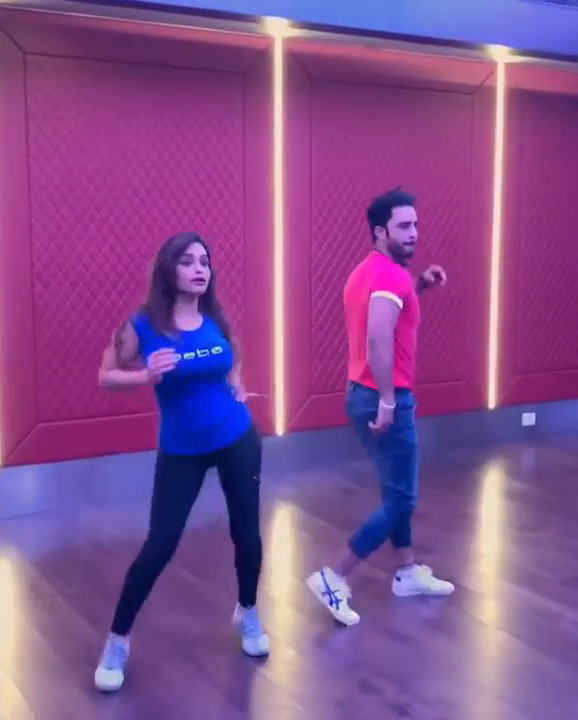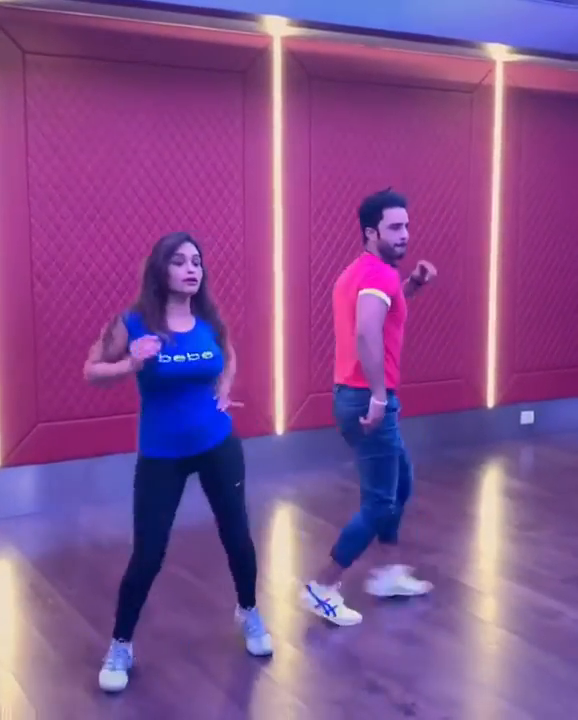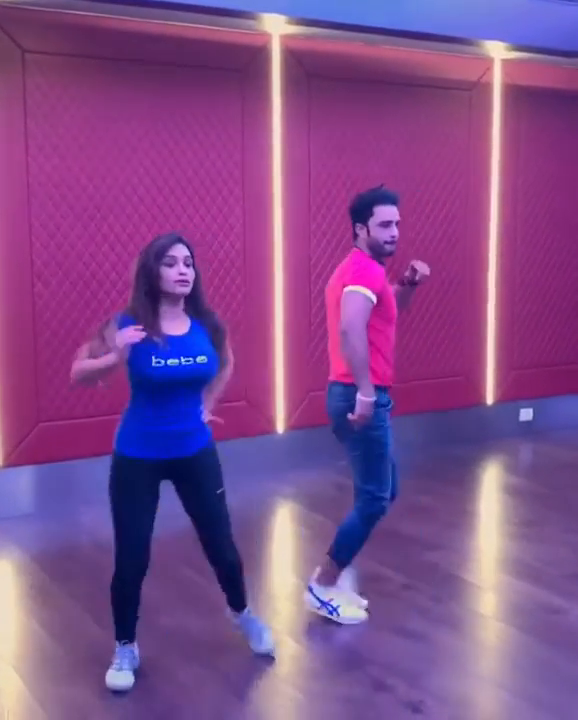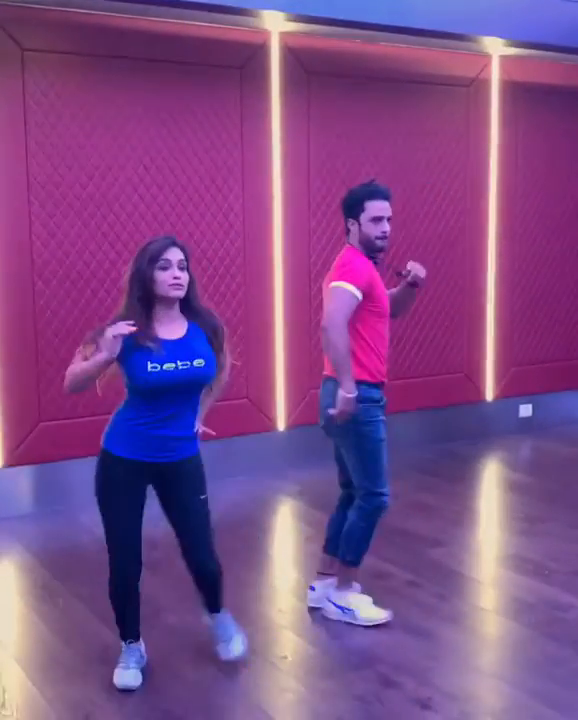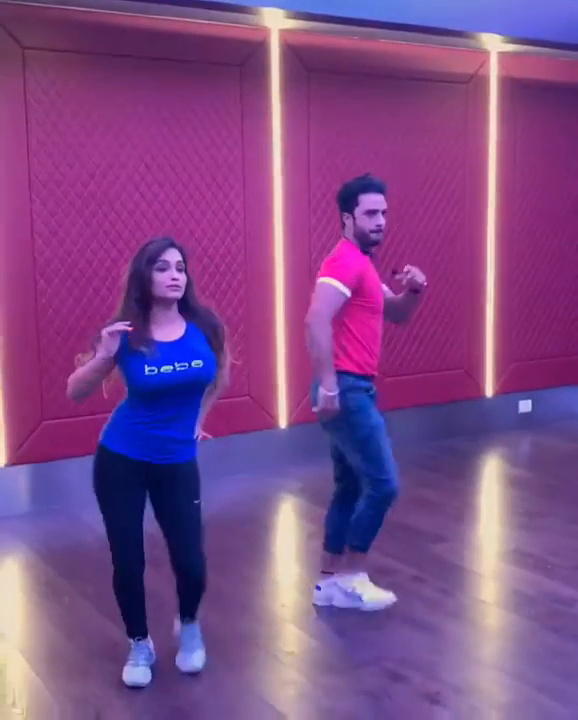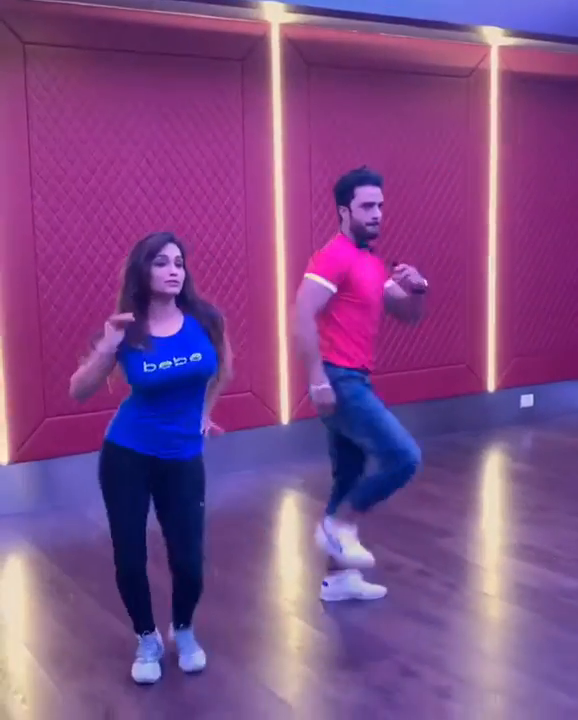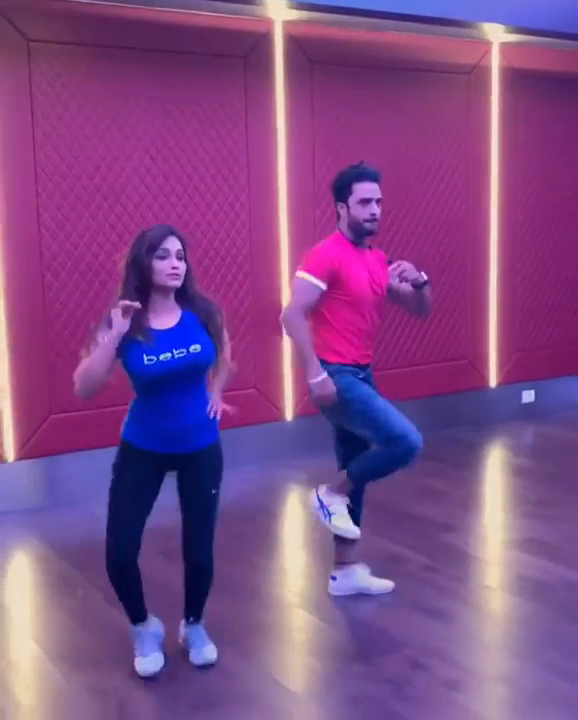
dt=0.1s
person 1, frame 1
left shoulder: (217, 321)
right shoulder: (143, 326)
right elbow: (106, 376)
left wrist: (236, 389)
right wrist: (146, 375)
left hip: (236, 441)
right hip: (180, 451)
left knee: (246, 535)
right knee: (159, 545)
left ankle: (247, 615)
right ankle: (117, 642)
person 1, frame 2
left shoulder: (210, 322)
right shoulder: (134, 325)
right elbow: (90, 373)
left wrist: (221, 393)
right wrist: (130, 364)
left hip: (217, 445)
right hip: (159, 455)
left knee: (237, 539)
right knee: (148, 556)
left ankle: (249, 616)
right ankle: (120, 648)
person 1, frame 3
left shoulder: (208, 325)
right shoulder: (128, 326)
left elbow: (225, 365)
right elbow: (78, 373)
left wrist: (206, 404)
right wrist: (115, 356)
left hip: (195, 453)
right hip: (137, 457)
left knee: (221, 548)
right knee: (131, 559)
left ankle: (243, 615)
right ankle: (125, 649)
person 1, frame 4
left shoulder: (205, 326)
right shoulder: (127, 333)
left elbow: (221, 371)
right elbow: (72, 383)
left wrist: (199, 413)
right wrist: (106, 354)
left hip: (180, 458)
right hip: (123, 461)
left knee: (201, 556)
right knee: (126, 563)
left ankle: (219, 617)
right ankle: (132, 647)
person 1, frame 5
left shoulder: (205, 325)
right shoulder: (124, 335)
left elbow: (220, 371)
right elbow: (75, 392)
right wrist: (104, 356)
left hip: (177, 460)
right hip: (121, 459)
left knee: (191, 562)
right knee: (128, 562)
left ankle: (188, 627)
right ankle: (139, 645)
person 1, frame 6
left shoulder: (204, 319)
right shoulder: (122, 332)
left elbow: (223, 364)
right elbow: (78, 392)
left wrist: (202, 410)
right wrist: (108, 347)
left hip: (183, 456)
right hip: (126, 454)
left knee: (187, 560)
right knee: (130, 559)
left ankle: (183, 632)
right ankle: (148, 639)
person 1, frame 7
left shoulder: (202, 313)
right shoulder: (125, 322)
left elbow: (222, 355)
right elbow: (83, 388)
left wrist: (213, 395)
right wrist: (114, 336)
left hip: (200, 447)
right hip: (143, 450)
left knee: (199, 550)
right knee: (120, 551)
left ankle: (194, 627)
right ankle: (145, 630)
person 2, frame 1
left shoulder: (367, 272)
right shoulder: (390, 274)
right elbow: (379, 336)
left wrist: (420, 286)
right wrist: (386, 400)
left hip: (364, 393)
right hip: (384, 400)
left knee: (398, 491)
right knee: (400, 498)
left ankle: (409, 573)
right ankle: (332, 577)
person 2, frame 2
left shoulder: (360, 273)
right shoulder: (380, 274)
right elbow: (366, 333)
left wrist: (414, 283)
right wrist: (378, 397)
left hip: (355, 397)
right hip: (369, 402)
left knee: (401, 483)
right knee: (381, 502)
left ankle: (388, 573)
right ankle: (322, 588)
person 2, frame 3
left shoulder: (356, 269)
right shoulder: (367, 270)
left elbow: (384, 308)
right elbow: (350, 329)
left wrist: (408, 284)
right wrist: (365, 392)
left hip: (349, 395)
right hip: (360, 398)
left knee: (378, 489)
right knee: (373, 499)
left ankle: (337, 576)
right ankle: (324, 588)
person 2, frame 4
left shoulder: (359, 268)
right shoulder: (354, 267)
left elbow: (391, 310)
right elbow: (331, 324)
left wrist: (408, 286)
right wrist: (345, 386)
left hip: (358, 396)
right hip: (355, 398)
left knee: (356, 492)
right knee: (372, 497)
left ankle: (324, 584)
right ankle: (341, 593)
person 2, frame 5
left shoulder: (358, 263)
right shoulder: (345, 262)
left elbow: (397, 314)
right elbow: (316, 321)
left wrist: (413, 290)
right wrist: (326, 383)
left hip: (353, 389)
right hip: (347, 391)
left knee: (349, 486)
right knee: (383, 485)
left ankle: (331, 581)
right ankle: (351, 577)
person 2, frame 6
left shoulder: (371, 263)
right shoulder: (334, 257)
left elbow: (409, 315)
right elbow: (303, 317)
left wrist: (417, 287)
right wrist: (317, 380)
left hip: (357, 381)
right hip: (339, 382)
left knee: (350, 480)
right knee: (405, 458)
left ankle: (339, 577)
right ankle: (338, 522)
person 2, frame 7
left shoulder: (377, 259)
right shoulder: (326, 255)
left elbow: (421, 310)
right elbow: (293, 315)
left wrist: (418, 281)
right wrist: (314, 373)
left hip: (359, 375)
right hip: (336, 377)
left knee: (356, 469)
right knee: (405, 441)
left ankle: (347, 570)
right ankle: (334, 495)
